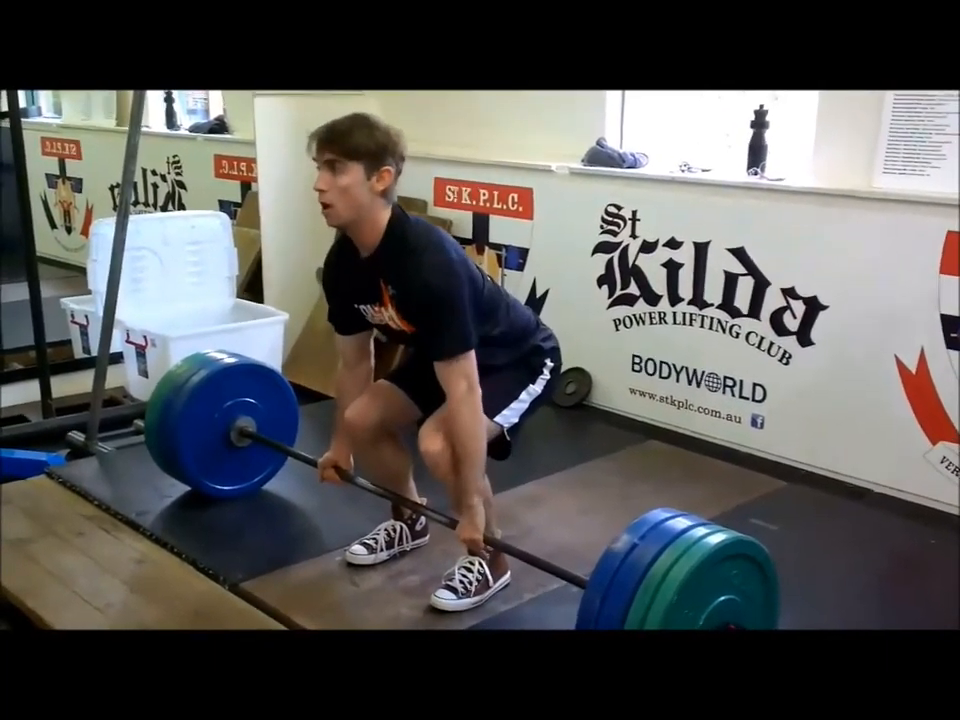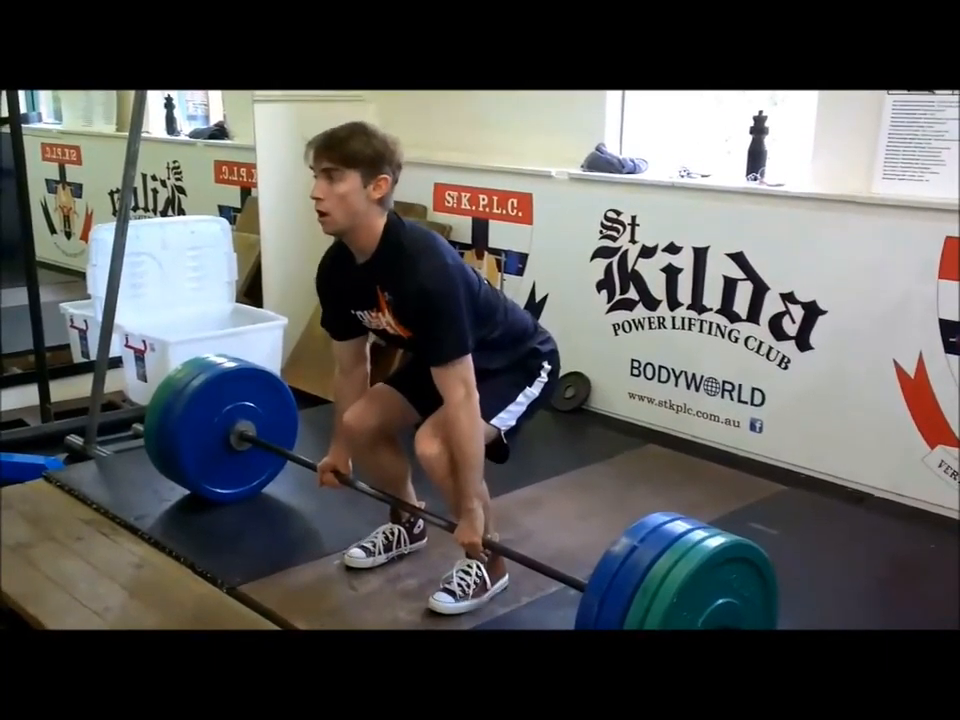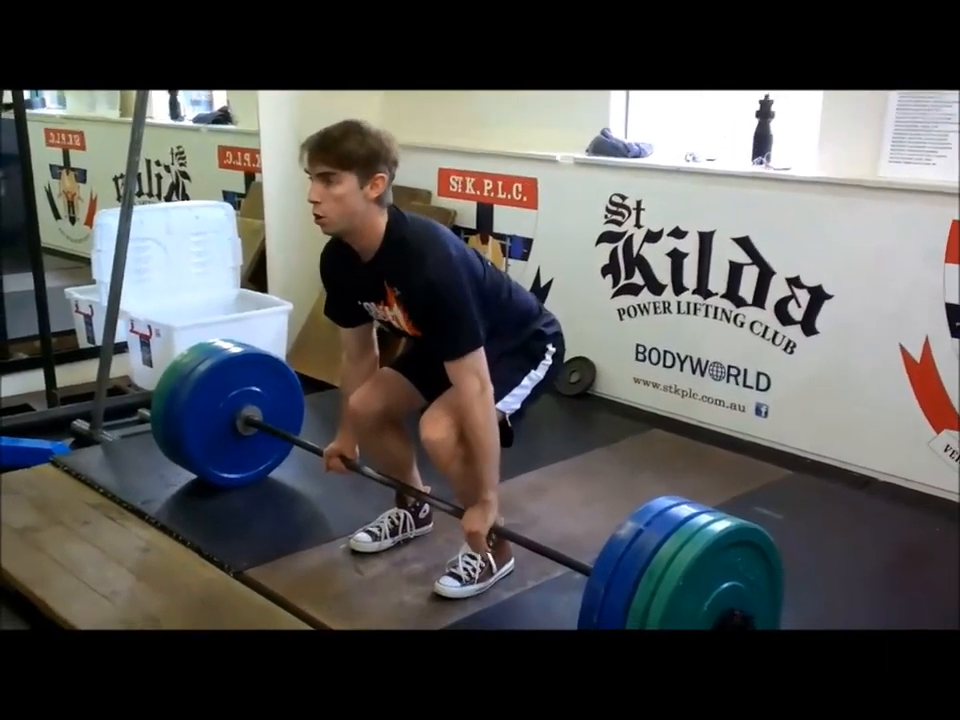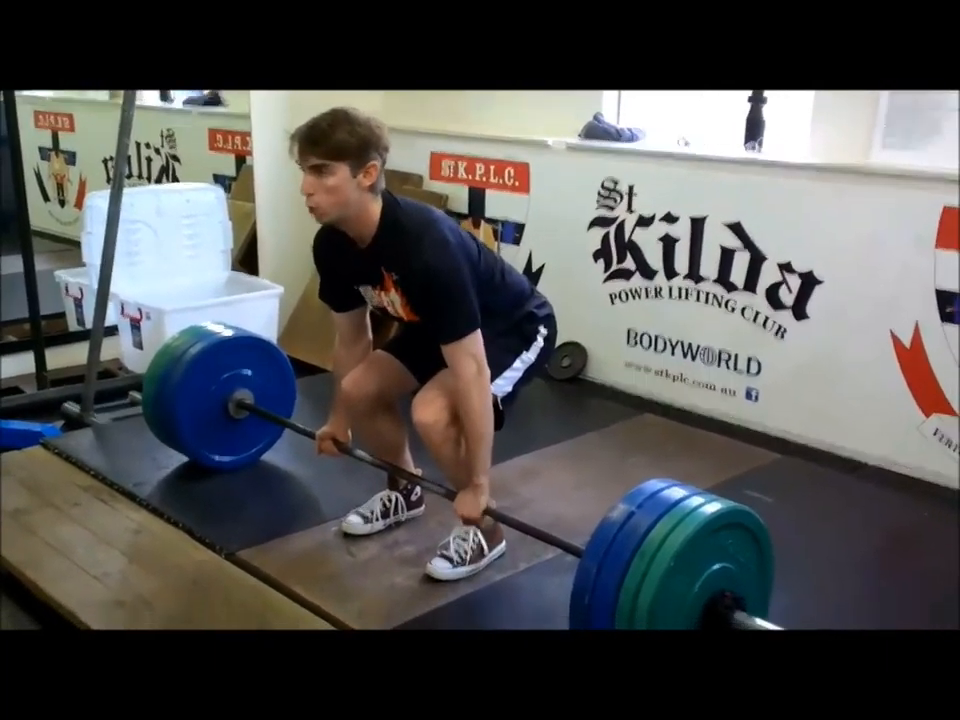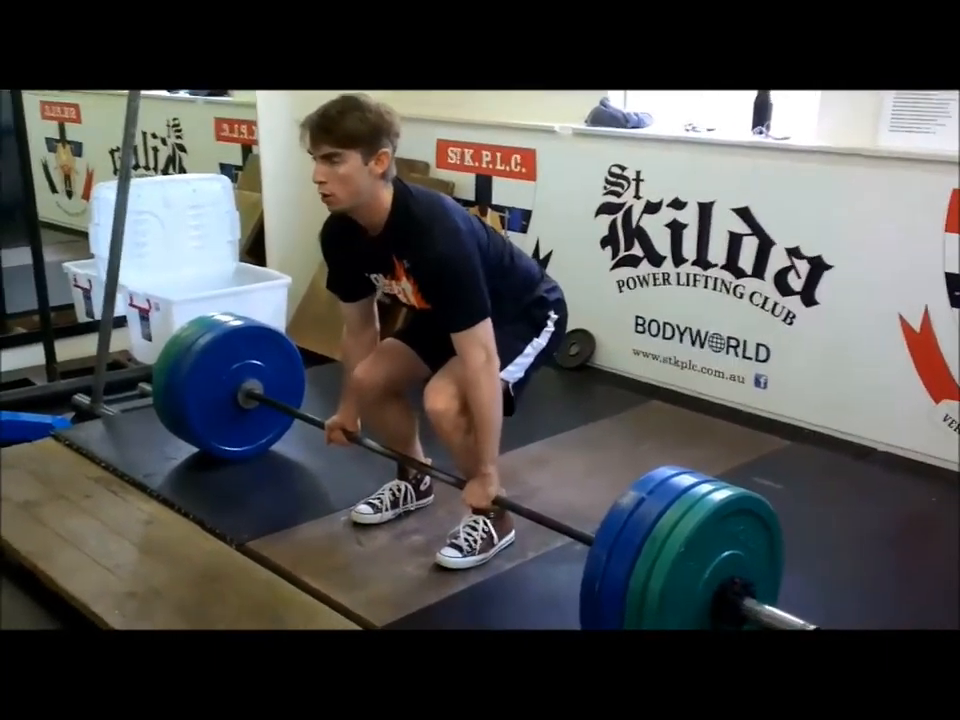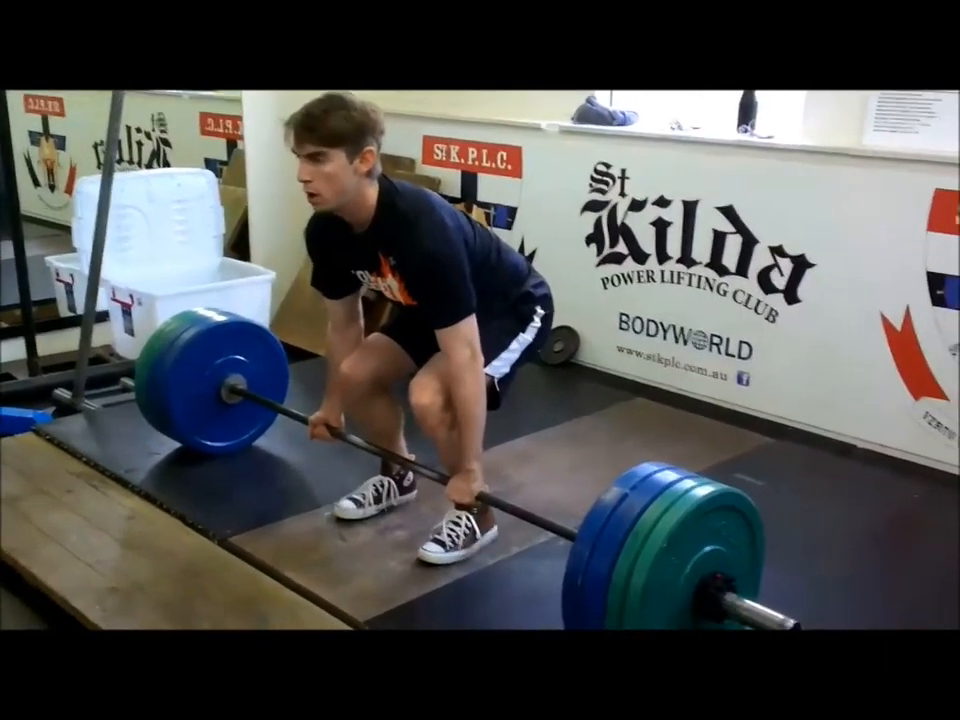
dt=0.2s
person 1, frame 1
left shoulder: (430, 263)
right shoulder: (342, 262)
left elbow: (464, 391)
right elbow: (354, 360)
left wrist: (471, 508)
right wrist: (339, 443)
left hip: (520, 357)
right hip: (438, 353)
left knee: (438, 443)
right knee: (363, 421)
left ankle: (489, 561)
right ankle: (408, 521)
person 1, frame 2
left shoulder: (426, 270)
right shoulder: (337, 268)
left elbow: (461, 396)
right elbow: (351, 364)
left wrist: (470, 511)
right wrist: (338, 447)
left hip: (517, 360)
right hip: (439, 358)
left knee: (434, 447)
right knee: (361, 425)
left ankle: (487, 563)
right ankle: (406, 524)
person 1, frame 3
left shoulder: (431, 262)
right shoulder: (340, 259)
left elbow: (475, 388)
right elbow: (359, 352)
left wrist: (485, 501)
right wrist: (345, 435)
left hip: (523, 344)
right hip: (445, 342)
left knee: (440, 431)
right knee: (366, 408)
left ankle: (492, 547)
right ankle: (413, 508)
person 1, frame 4
left shoulder: (427, 247)
right shoulder: (332, 245)
left elbow: (472, 369)
right elbow: (351, 336)
left wrist: (477, 483)
right wrist: (338, 417)
left hip: (515, 326)
right hip: (437, 325)
left knee: (432, 413)
right knee: (359, 391)
left ankle: (484, 529)
right ankle: (404, 491)
person 1, frame 5
left shoulder: (438, 235)
right shoulder: (341, 234)
left elbow: (479, 359)
right elbow: (359, 326)
left wrist: (485, 473)
right wrist: (347, 408)
left hip: (526, 311)
right hip: (447, 312)
left knee: (443, 401)
right knee: (370, 380)
left ankle: (492, 516)
right ankle: (413, 480)
person 1, frame 6
left shoulder: (425, 231)
right shoulder: (326, 230)
left elbow: (463, 356)
right elbow: (344, 322)
left wrist: (469, 470)
right wrist: (331, 403)
left hip: (513, 307)
right hip: (432, 306)
left knee: (428, 397)
right knee: (356, 375)
left ankle: (475, 511)
right ankle: (396, 475)
